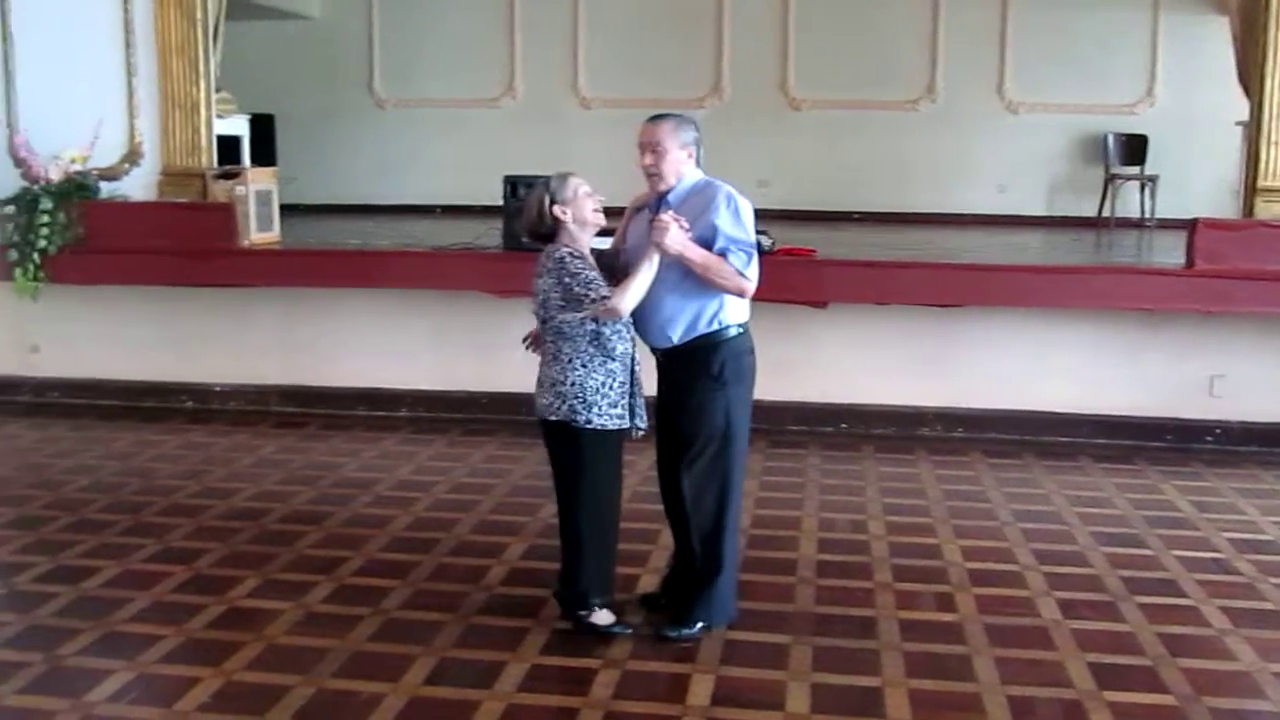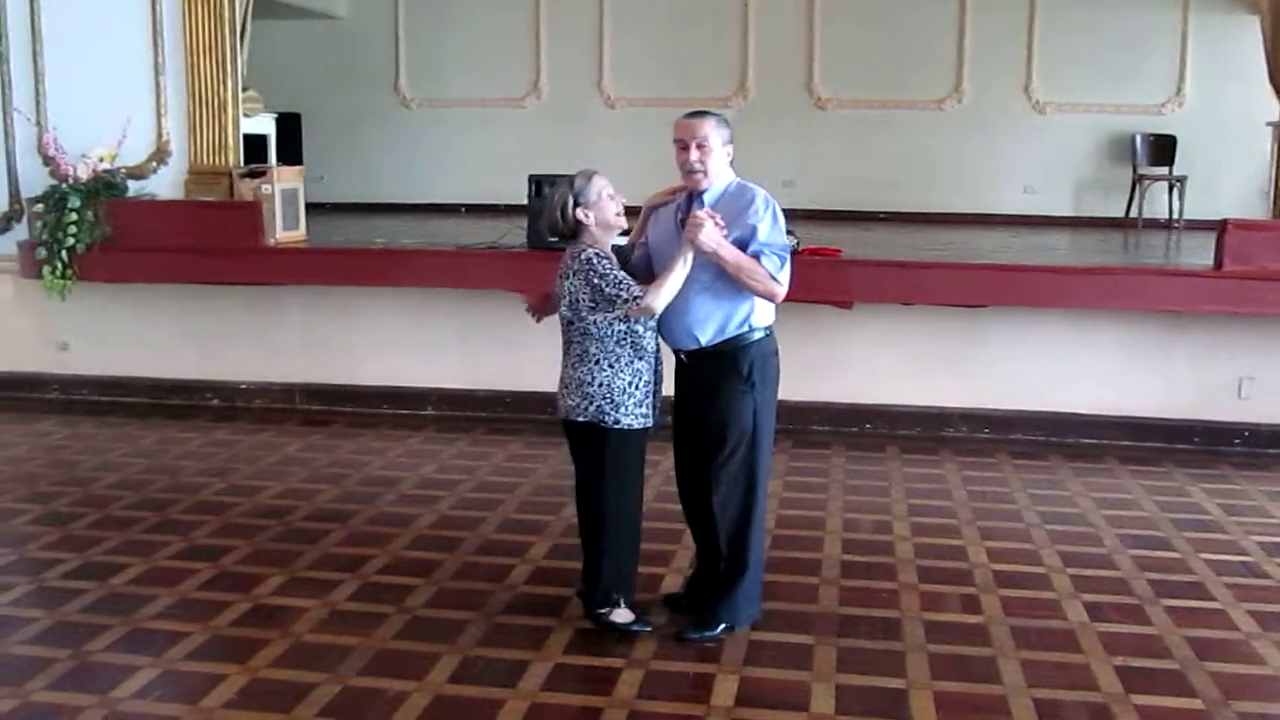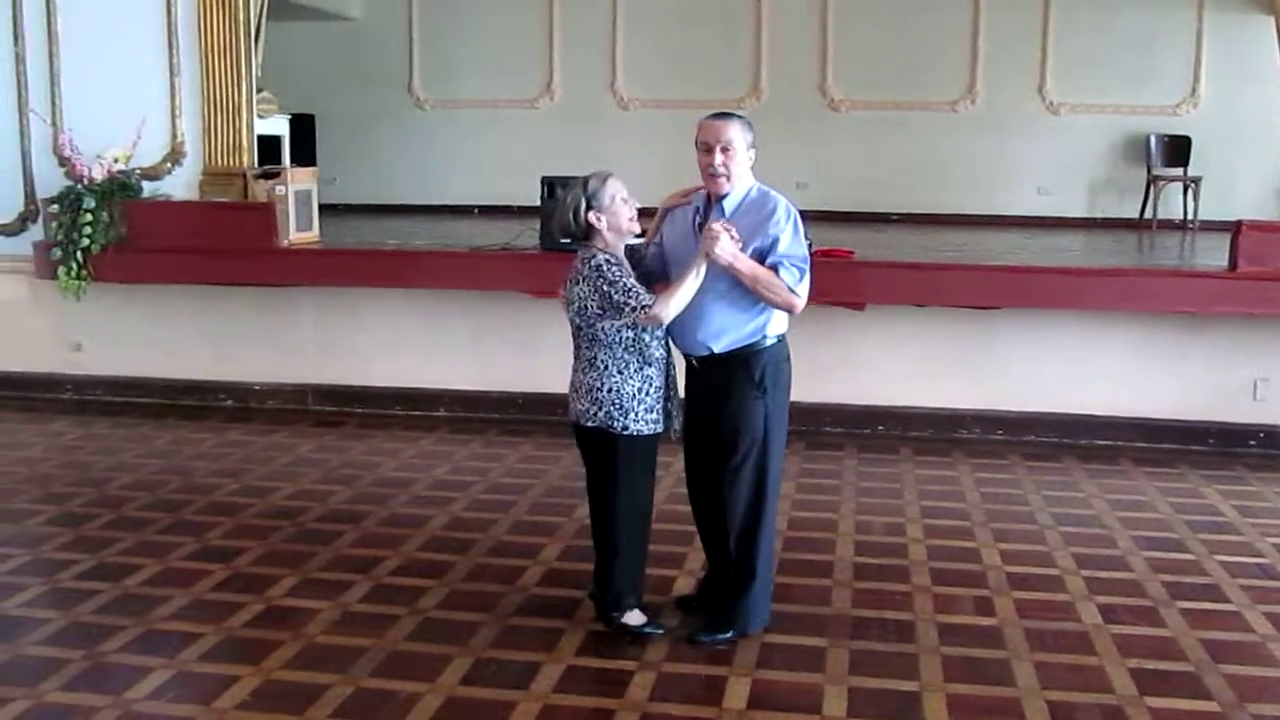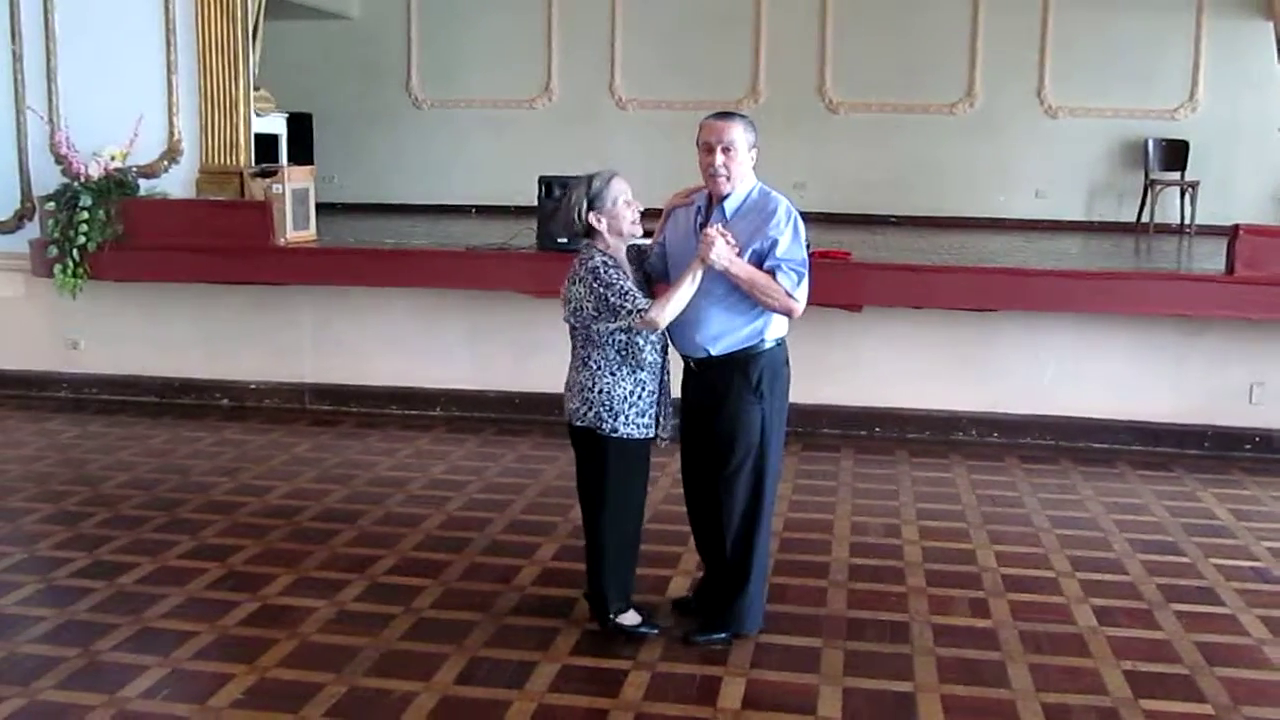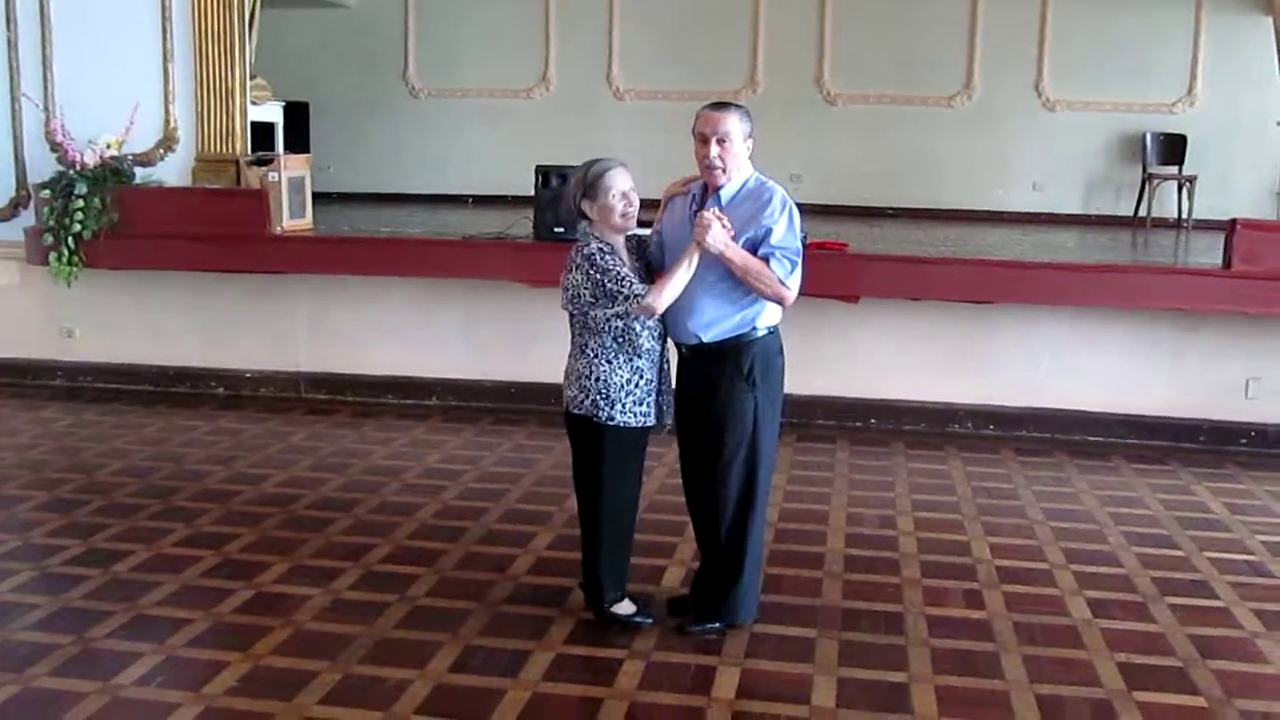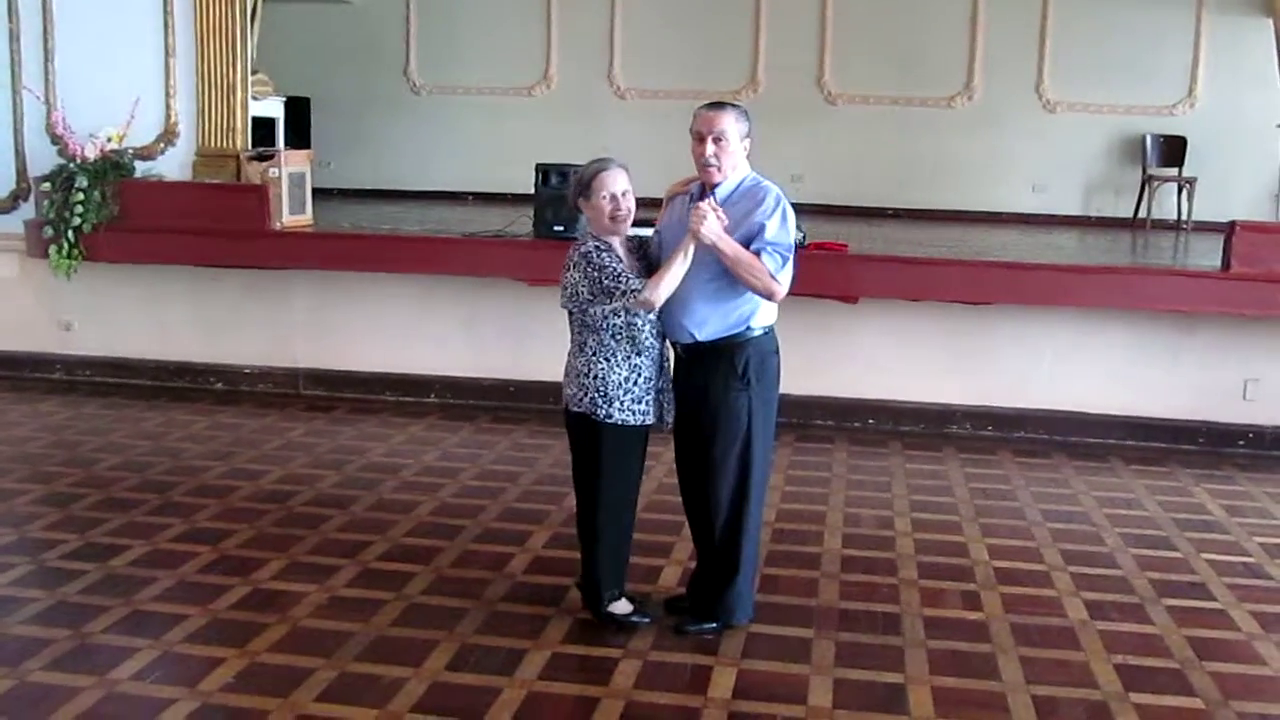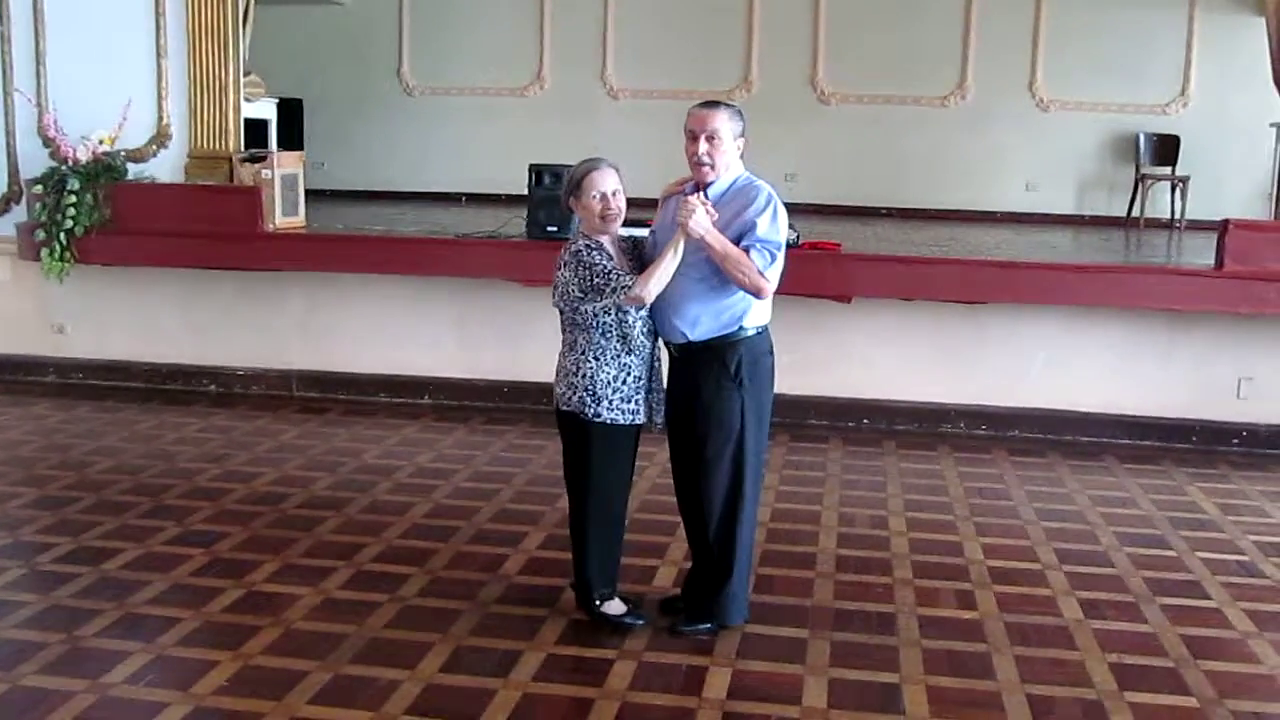
dt=0.3s
person 1, frame 1
left shoulder: (720, 201)
right shoulder: (643, 215)
left elbow: (743, 283)
left wrist: (682, 247)
left hip: (716, 358)
right hip: (673, 359)
left knee: (709, 479)
right knee: (675, 477)
left ankle: (710, 602)
right ankle: (684, 582)
person 1, frame 2
left shoulder: (753, 203)
right shoulder: (665, 215)
left elbow: (775, 287)
right elbow: (629, 277)
left wrist: (716, 246)
left hip: (740, 360)
right hip: (691, 362)
left knee: (734, 482)
right knee: (693, 478)
left ankle: (732, 603)
right ankle: (707, 581)
person 1, frame 3
left shoulder: (774, 212)
right shoulder: (679, 215)
left elbow: (793, 298)
right elbow: (645, 275)
left wrist: (732, 258)
left hip: (752, 368)
right hip: (701, 368)
left knee: (746, 488)
right knee: (704, 482)
left ankle: (742, 609)
right ankle: (718, 583)
person 1, frame 4
left shoulder: (775, 214)
right shoulder: (682, 214)
left elbow: (793, 302)
right elbow: (650, 276)
left wrist: (729, 262)
left hip: (751, 371)
right hip: (698, 370)
left knee: (744, 492)
right knee: (699, 484)
left ankle: (736, 610)
right ankle: (714, 586)
person 1, frame 5
left shoulder: (771, 203)
right shoulder: (679, 203)
left elbow: (784, 290)
right elbow: (651, 268)
left wrist: (722, 248)
left hip: (744, 361)
right hip: (692, 359)
left knee: (737, 483)
right knee: (699, 479)
left ankle: (731, 602)
right ankle: (708, 586)
person 1, frame 6
left shoulder: (766, 201)
right shoulder: (680, 202)
left elbow: (774, 286)
left wrist: (716, 237)
left hip: (740, 360)
right hip: (689, 358)
left knee: (732, 482)
right knee: (696, 480)
left ankle: (726, 603)
right ankle: (705, 585)
person 1, frame 7
left shoulder: (759, 200)
right shoulder: (676, 201)
left elbow: (762, 281)
left wrist: (705, 233)
left hip: (733, 359)
right hip: (683, 357)
left knee: (726, 484)
right knee: (691, 481)
left ankle: (721, 603)
right ankle: (700, 586)
person 2, frame 1
left shoulder: (582, 259)
right shoulder: (560, 263)
right elbow: (617, 305)
right wrist: (656, 249)
left hip: (600, 403)
right hip: (578, 407)
left knee: (598, 502)
right knee: (587, 503)
left ankle: (582, 589)
right ankle: (583, 602)
person 2, frame 2
left shoulder: (603, 257)
right shoulder: (586, 263)
right elbow: (650, 303)
left wrist: (648, 213)
right wrist: (690, 246)
left hip: (619, 403)
right hip: (603, 407)
left knee: (617, 500)
right knee: (609, 502)
left ankle: (604, 588)
right ankle: (603, 600)
person 2, frame 3
left shoulder: (618, 259)
right shoulder: (596, 268)
right elbow: (659, 312)
left wrist: (664, 213)
right wrist: (705, 257)
left hip: (632, 408)
right hip: (613, 411)
left knee: (630, 504)
right knee: (620, 506)
left ankle: (615, 591)
right ankle: (616, 603)
person 2, frame 4
left shoulder: (628, 258)
right shoulder: (594, 269)
right elbow: (654, 317)
left wrist: (669, 214)
right wrist: (702, 262)
left hip: (629, 408)
right hip: (606, 412)
left knee: (624, 506)
right knee: (611, 508)
left ankle: (611, 593)
right ankle: (610, 605)
person 2, frame 5
left shoulder: (631, 247)
right shoulder: (590, 257)
right elbow: (651, 303)
left wrist: (669, 203)
right wrist: (698, 245)
left hip: (629, 398)
right hip: (603, 401)
left knee: (621, 496)
right knee: (606, 497)
left ankle: (605, 582)
right ankle: (605, 594)
person 2, frame 6
left shoulder: (635, 247)
right shoulder: (588, 256)
left elbow: (663, 254)
right elbow: (649, 297)
right wrist: (693, 237)
left hip: (631, 396)
right hip: (601, 399)
left knee: (621, 495)
right knee: (605, 496)
left ankle: (602, 581)
right ankle: (602, 593)
person 2, frame 7
left shoulder: (628, 247)
right shoulder: (579, 255)
right elbow: (642, 292)
right wrist: (683, 233)
left hip: (624, 395)
right hip: (593, 398)
left knee: (613, 495)
right knee: (596, 495)
left ankle: (598, 581)
right ankle: (595, 593)
